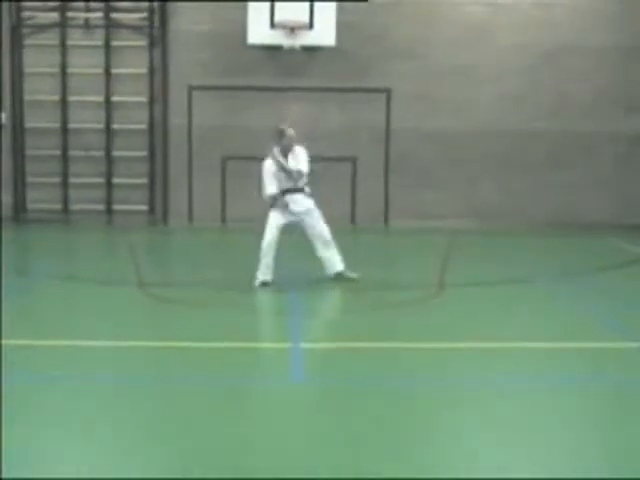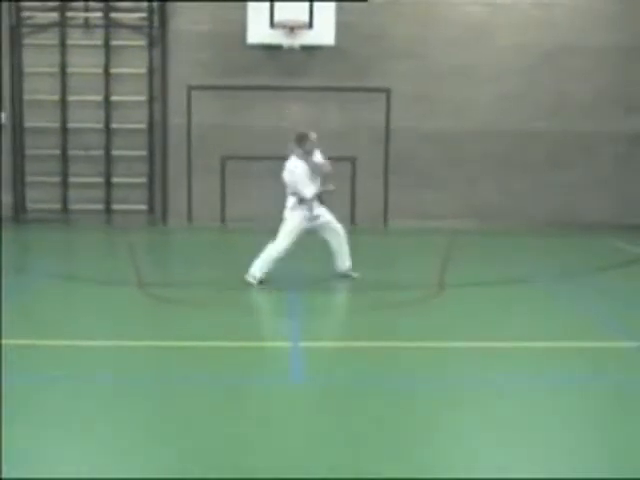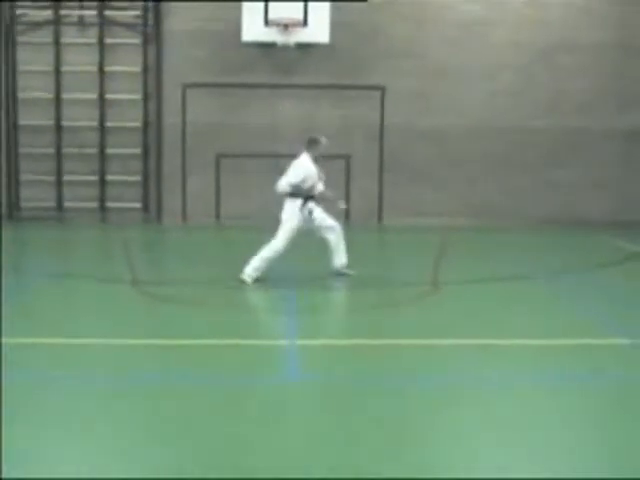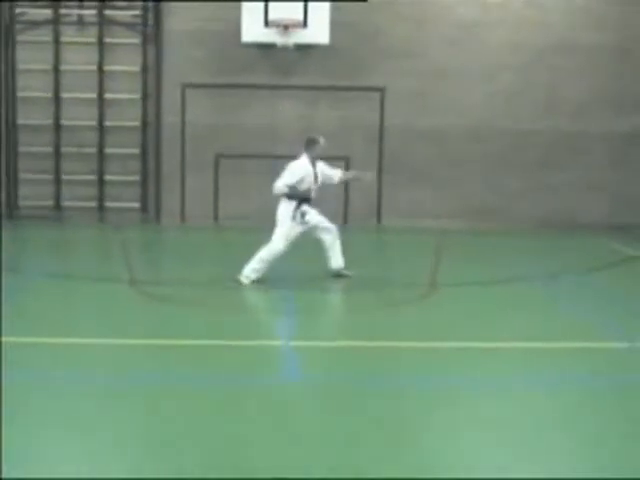
dt=0.2s
person 1, frame 1
left shoulder: (299, 152)
right shoulder: (269, 163)
left elbow: (299, 175)
right elbow: (270, 191)
left wrist: (279, 161)
right wrist: (278, 202)
left hip: (303, 201)
right hip: (283, 202)
left knee: (322, 234)
right knee: (269, 240)
left ankle: (337, 270)
right ankle: (263, 277)
person 1, frame 2
left shoulder: (313, 154)
right shoulder: (293, 166)
left elbow: (326, 170)
right elbow: (308, 193)
left wrist: (309, 160)
right wrist: (323, 189)
left hip: (314, 206)
right hip: (299, 208)
left knee: (337, 232)
right knee: (283, 242)
left ankle: (344, 268)
right ankle: (255, 274)
person 1, frame 3
left shoulder: (313, 165)
right shoulder: (301, 165)
left elbow: (319, 187)
right elbow: (281, 187)
left wrist: (337, 200)
right wrist: (304, 191)
left hip: (310, 207)
right hip: (296, 208)
left knee: (334, 229)
right knee: (280, 242)
left ankle: (340, 266)
right ankle: (249, 273)
person 1, frame 4
left shoulder: (318, 166)
right shoulder: (297, 166)
left elbow: (338, 175)
right elbow: (278, 188)
left wrist: (360, 175)
right wrist: (300, 193)
left hip: (305, 210)
right hip: (290, 211)
left knee: (330, 231)
right knee: (278, 245)
left ankle: (336, 267)
right ankle: (247, 274)
